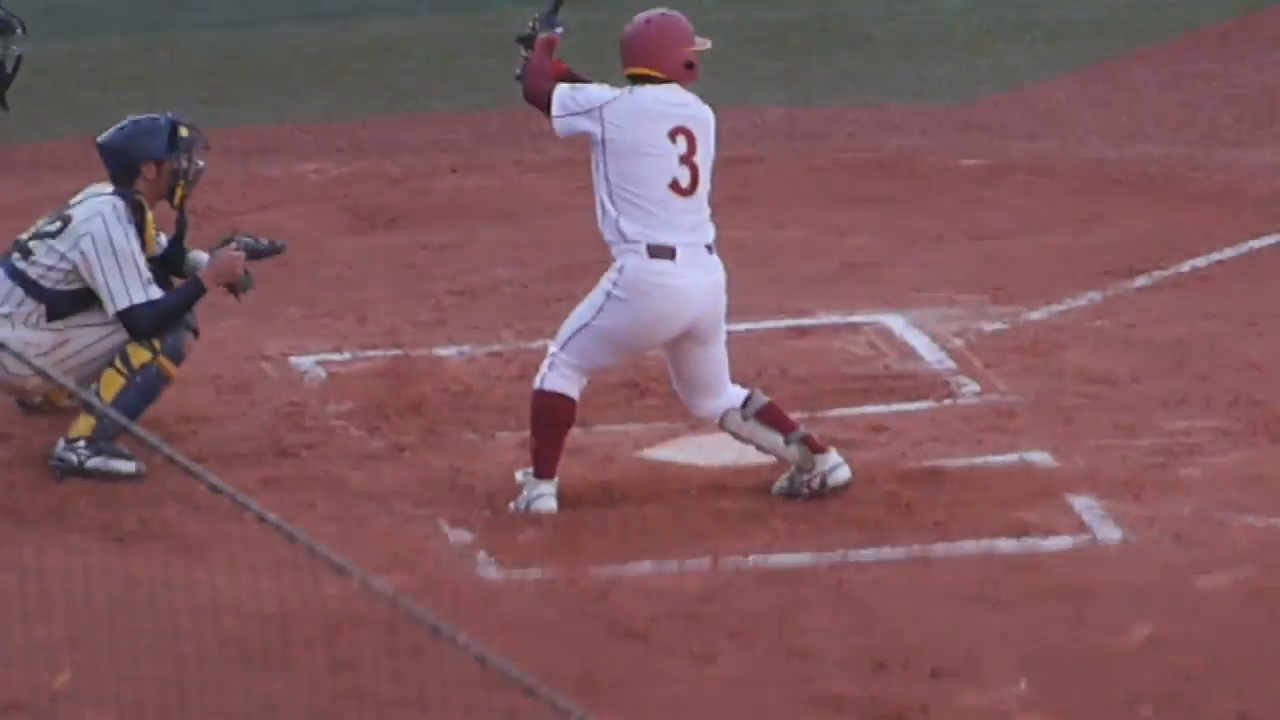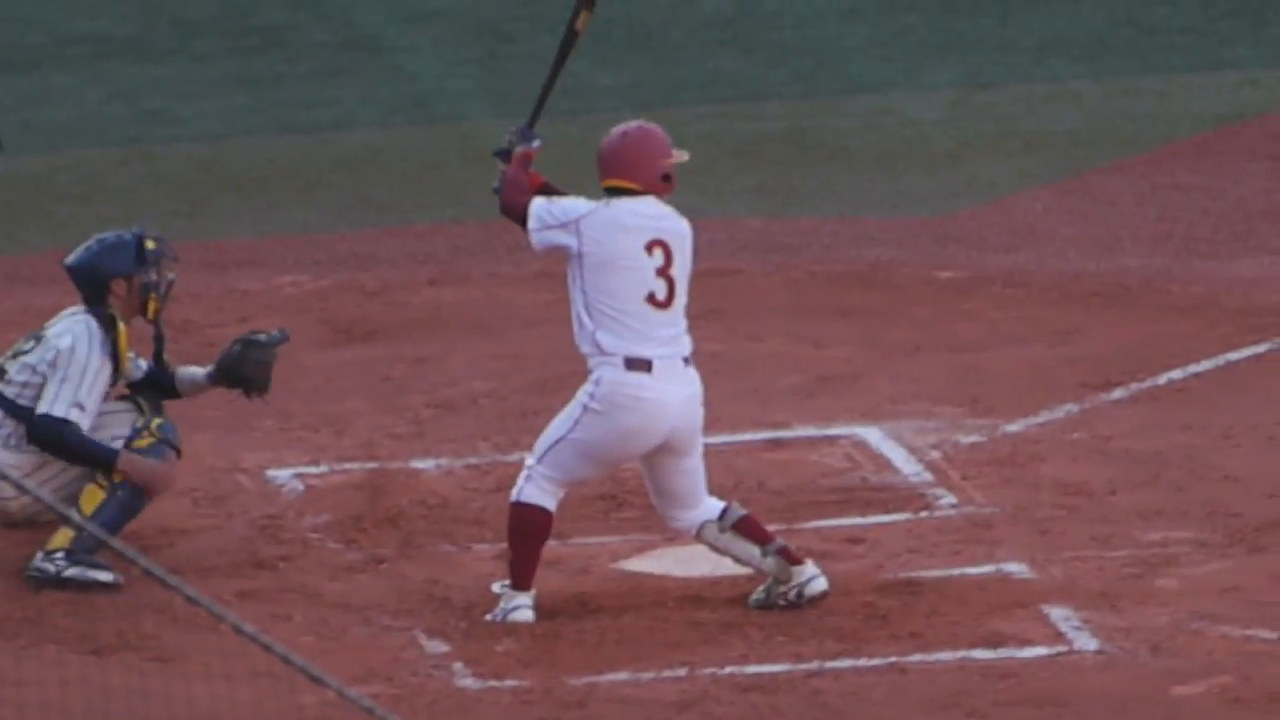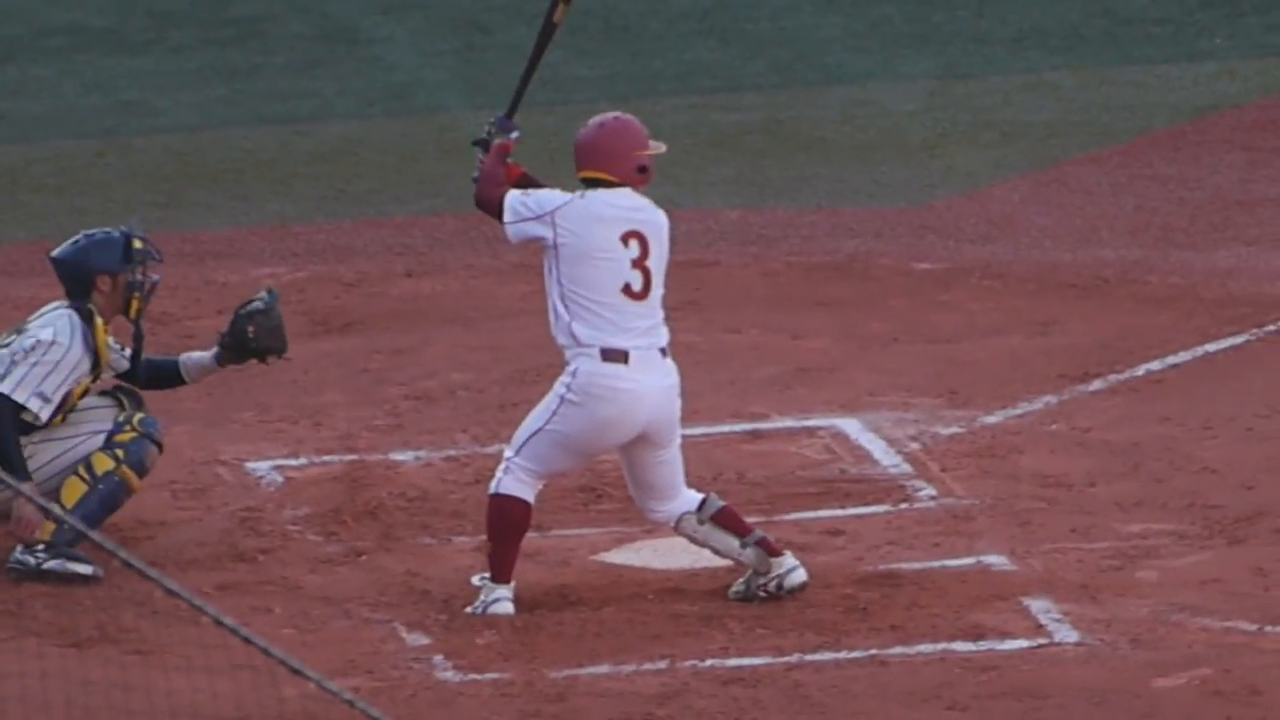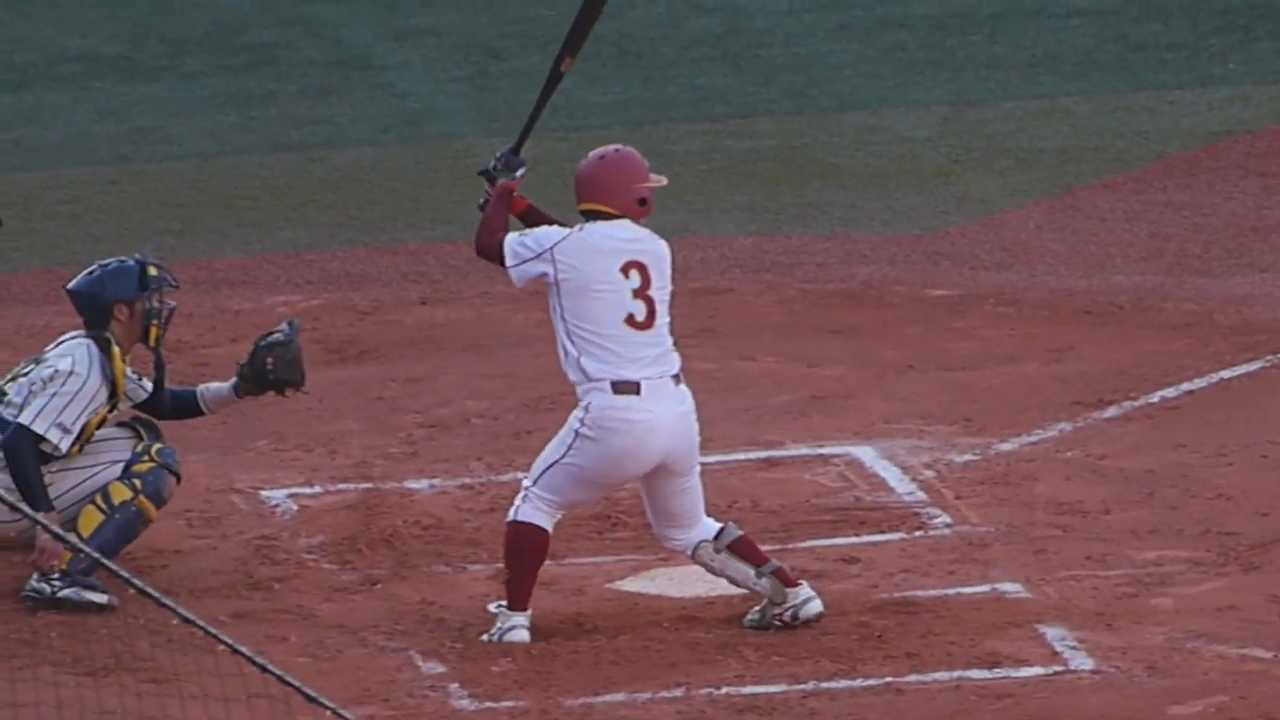
dt=0.3s
person 1, frame 1
left shoulder: (614, 107)
right shoulder: (699, 113)
left elbow: (537, 89)
left wrist: (544, 41)
right wrist: (561, 69)
left hip: (647, 277)
right hip: (705, 278)
left knee: (562, 366)
right knee: (713, 396)
left ankle: (540, 487)
right ankle: (819, 460)
person 1, frame 2
left shoulder: (591, 220)
right shoulder: (677, 226)
left elbow: (511, 202)
left wrist: (520, 155)
right wrist: (540, 184)
left hip: (625, 389)
right hip: (684, 390)
left knee: (539, 480)
right knee: (690, 508)
left ankle: (518, 599)
right ankle: (796, 571)
person 1, frame 3
left shoulder: (564, 211)
right shoulder: (654, 217)
left elbow: (488, 196)
left wrist: (498, 147)
right wrist: (517, 174)
left hip: (601, 382)
right hip: (660, 381)
left knee: (518, 471)
right knee: (668, 499)
left ankle: (498, 591)
right ankle: (775, 562)
person 1, frame 4
left shoulder: (560, 247)
right shoulder: (655, 248)
left elbow: (487, 245)
left wrist: (503, 189)
right wrist: (522, 207)
left hip: (615, 416)
right hip: (677, 411)
left knee: (536, 501)
right knee: (687, 530)
left ankle: (515, 620)
right ankle: (790, 592)
person 2, frame 1
left shoulder: (110, 199)
right shoulder: (110, 223)
left elbow: (164, 256)
right elbow: (143, 322)
left wrist: (211, 264)
right wrist: (206, 279)
left knee: (157, 305)
right knee: (172, 328)
left ankle: (52, 390)
right ankle: (84, 445)
person 2, frame 2
left shoulder: (95, 327)
right shoulder: (88, 341)
left elbow: (153, 382)
right elbow: (44, 432)
left wrist: (213, 376)
right wrist: (131, 466)
left knee: (139, 409)
right knee: (156, 439)
left ankle: (45, 503)
right ankle: (63, 556)
person 2, frame 3
left shoulder: (76, 322)
right shoulder: (68, 336)
left elbow: (144, 374)
left wrist: (220, 356)
left knee: (122, 404)
right knee: (140, 436)
right ankle: (44, 548)
person 2, frame 4
left shoulder: (97, 354)
right shoulder: (85, 366)
left elbow: (163, 404)
left wrist: (239, 388)
right wrist: (48, 521)
left knee: (141, 437)
right knee: (158, 466)
right ankle: (61, 576)
